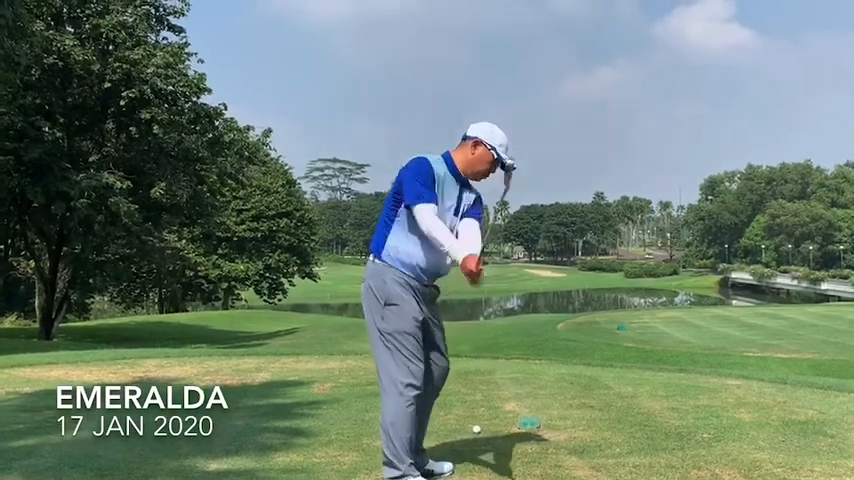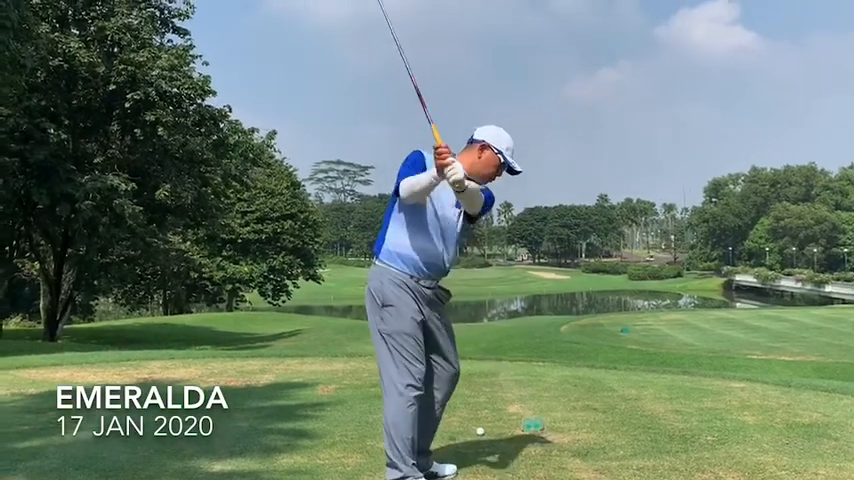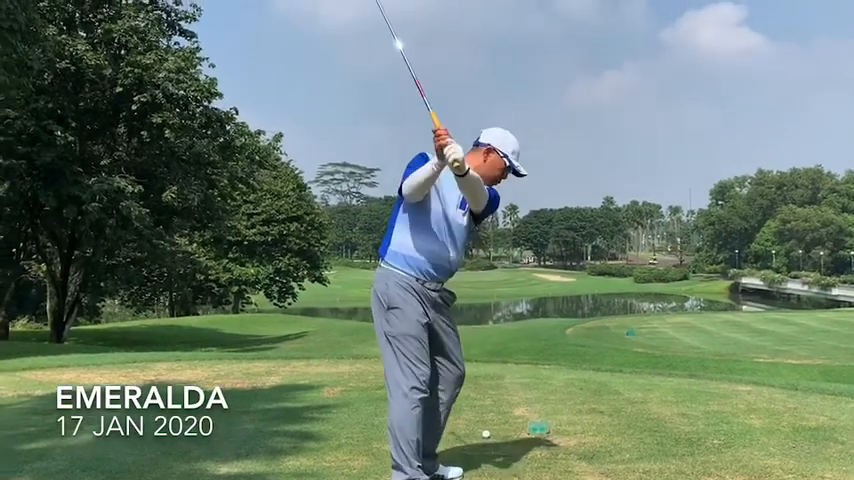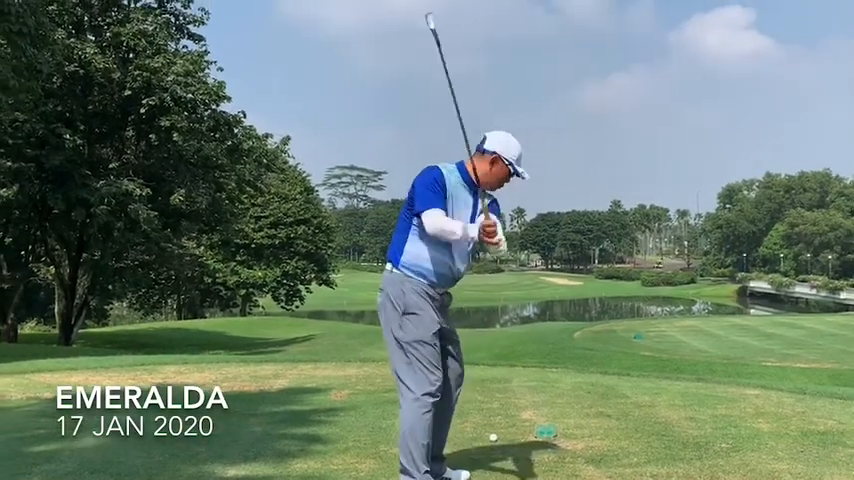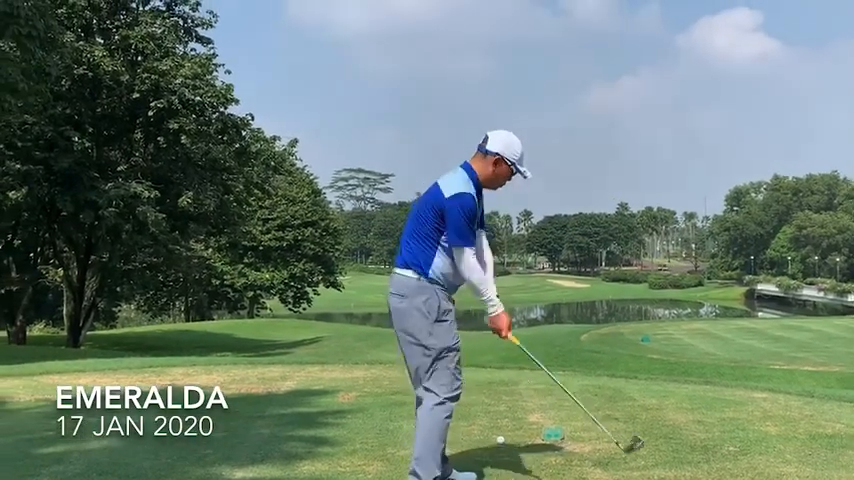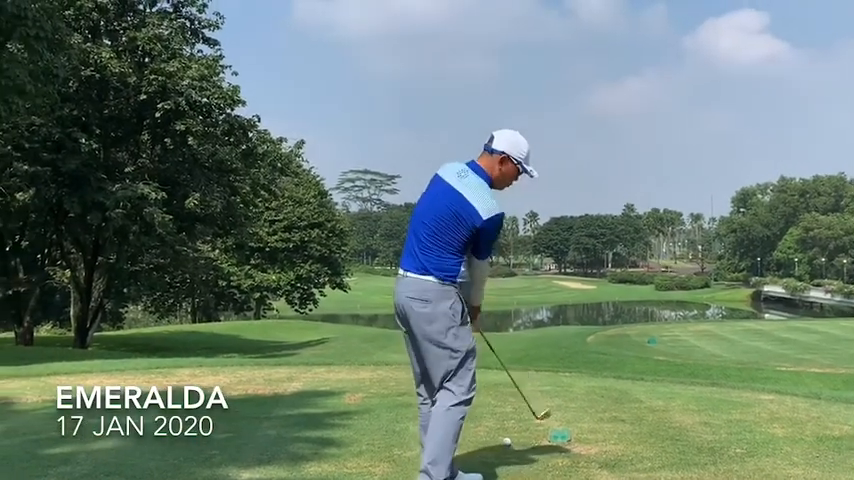
dt=0.2s
person 1, frame 1
left shoulder: (471, 196)
right shoulder: (424, 167)
left elbow: (471, 232)
right elbow: (427, 220)
left wrist: (472, 255)
right wrist: (459, 256)
left hip: (421, 287)
right hip: (390, 282)
left knee: (434, 371)
right knee: (404, 378)
person 1, frame 2
left shoulder: (481, 195)
right shoulder: (420, 161)
left elbow: (470, 200)
right elbow: (408, 192)
left wrist: (455, 173)
right wrist: (437, 173)
left hip: (430, 290)
right hip: (393, 284)
left knee: (444, 373)
right knee: (405, 381)
person 1, frame 3
left shoulder: (485, 194)
right shoulder: (425, 162)
left elbow: (475, 199)
right elbow: (412, 189)
left wrist: (453, 158)
right wrist: (439, 163)
left hip: (435, 292)
right hip: (399, 285)
left knee: (449, 376)
right knee: (410, 382)
person 1, frame 4
left shoulder: (486, 202)
right shoulder: (436, 176)
left elbow: (492, 230)
right elbow: (433, 224)
left wrist: (492, 235)
right wrist: (471, 229)
left hip: (432, 294)
right hip: (406, 290)
left knee: (450, 378)
right knee: (422, 386)
person 1, frame 5
left shoulder: (462, 184)
right shoulder: (462, 197)
left elbow: (482, 252)
right elbow: (466, 264)
left wrist: (493, 303)
right wrist: (494, 308)
left hip: (412, 291)
right hip: (421, 295)
left knee: (431, 387)
right knee: (441, 389)
person 1, frame 6
left shoulder: (448, 172)
right shoulder: (488, 211)
right elbow: (478, 267)
left wrist: (464, 299)
right wrist: (474, 305)
left hip: (408, 289)
right hip: (435, 297)
left knee: (432, 389)
right knee: (456, 390)
